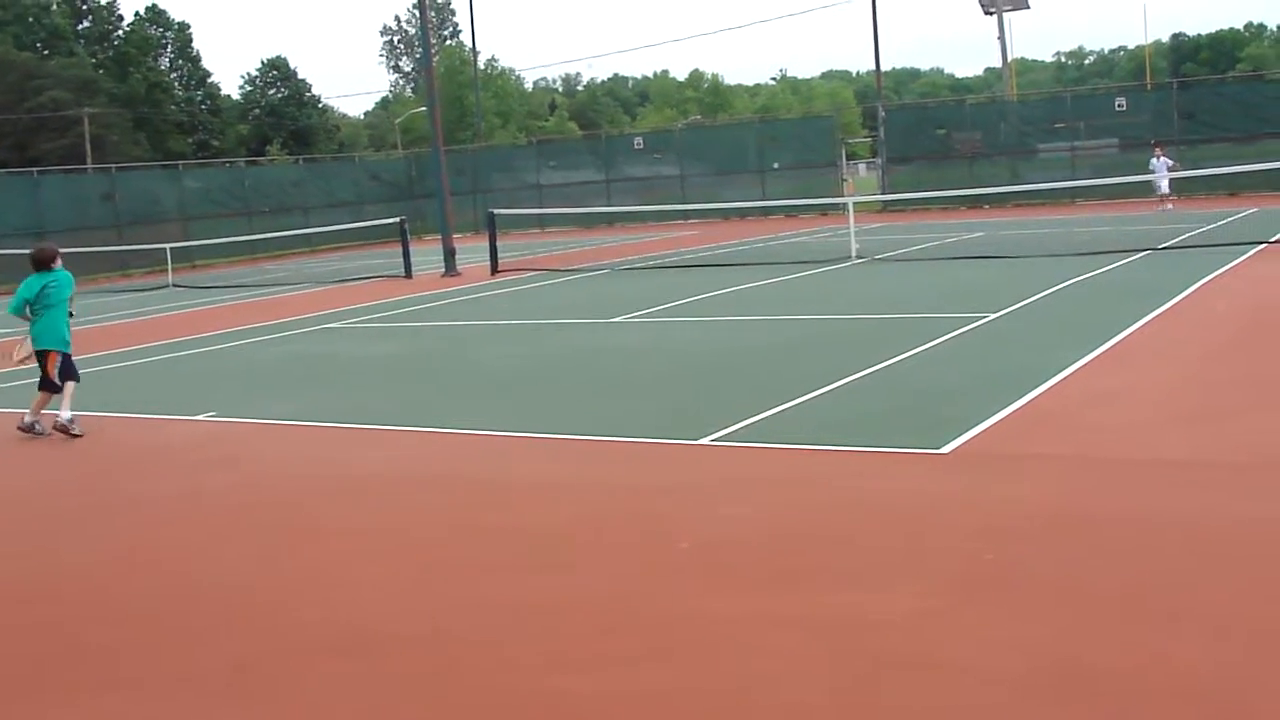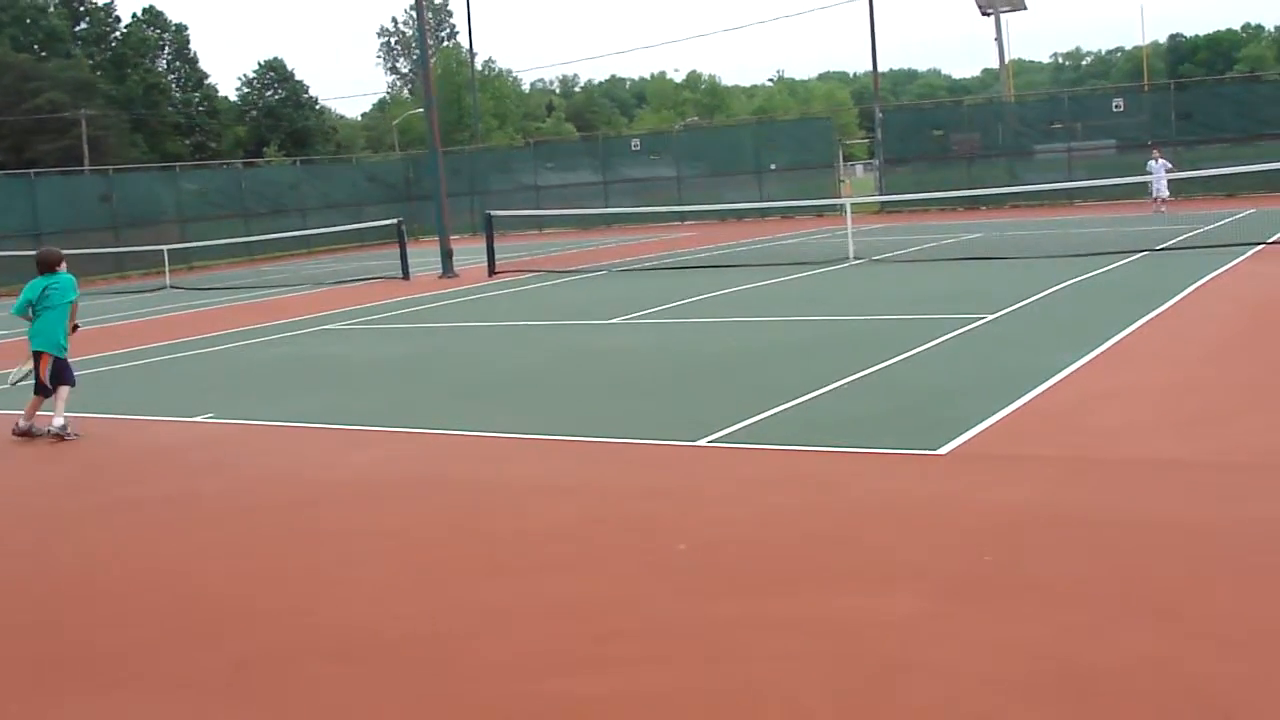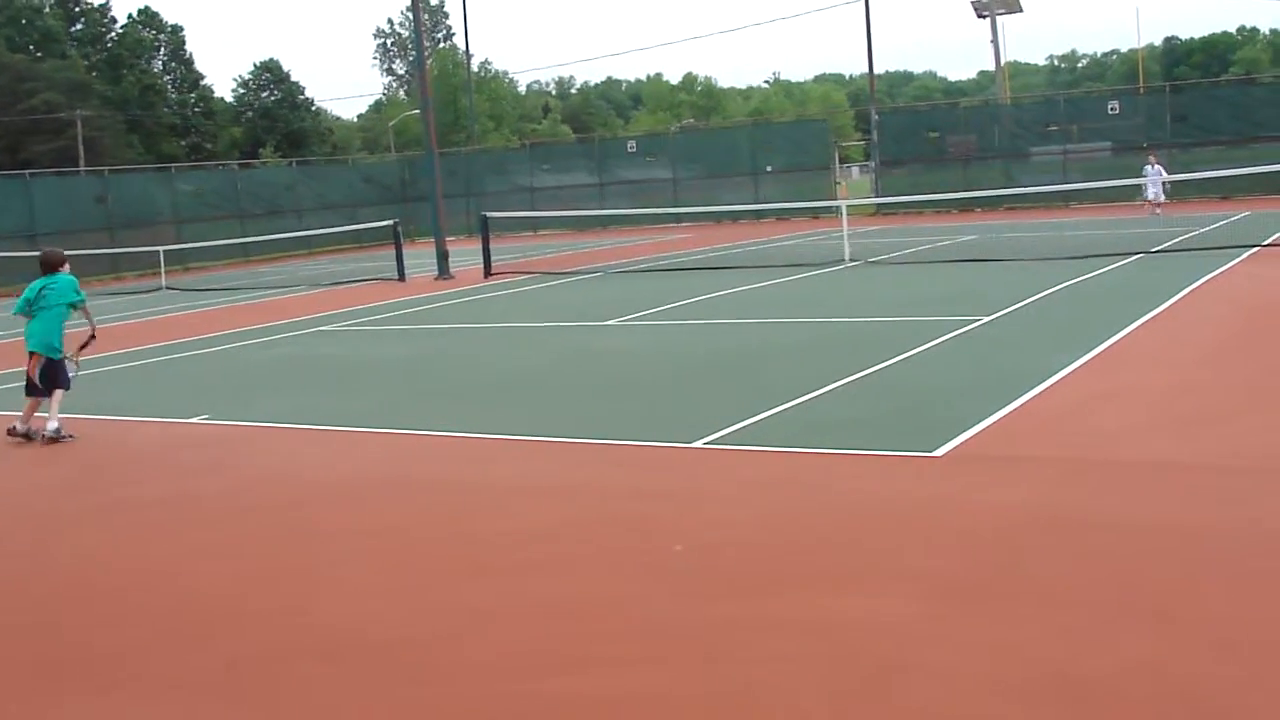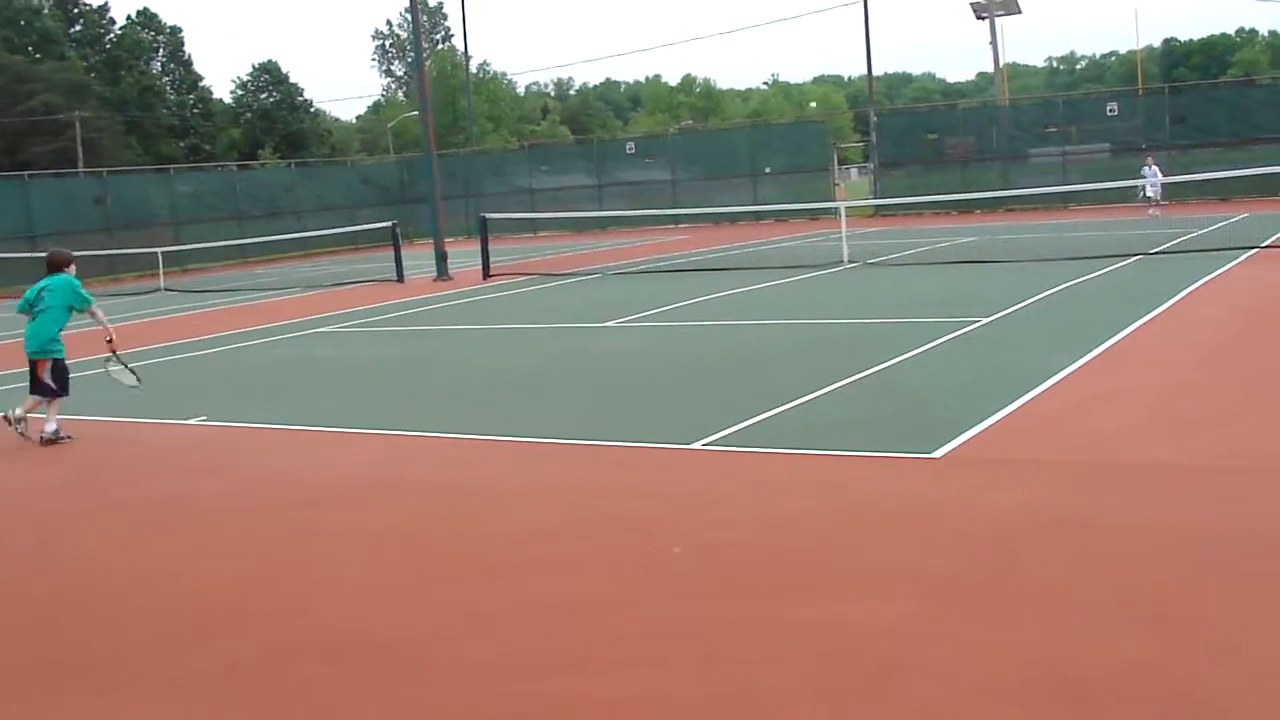
dt=0.1s
person 1, frame 1
left shoulder: (30, 282)
right shoulder: (65, 276)
left elbow: (16, 310)
left wrist: (32, 319)
left hip: (41, 335)
right hip: (53, 338)
left knee: (71, 376)
right knee: (52, 383)
left ankle: (65, 417)
right ankle: (29, 421)
person 1, frame 2
left shoulder: (34, 284)
right shoulder: (68, 280)
left elbow: (20, 311)
right elbow: (73, 304)
left wrist: (37, 320)
right wrist: (72, 322)
left hip: (42, 338)
right hip: (50, 341)
left knee: (66, 380)
right knee: (46, 386)
left ankle: (58, 425)
right ankle: (24, 425)
person 1, frame 3
left shoulder: (36, 285)
right shoulder: (70, 281)
left elbow: (21, 310)
right elbow: (83, 306)
right wrist: (92, 324)
left hip: (37, 338)
right hip: (46, 341)
left knee: (60, 383)
right knee: (40, 388)
left ankle: (52, 427)
right ankle: (20, 427)
person 1, frame 4
left shoulder: (40, 284)
right shoulder: (69, 283)
left elbow: (22, 308)
right elbow: (90, 308)
right wrist: (107, 327)
left hip: (34, 340)
right hip: (46, 341)
left knee: (54, 387)
right knee: (53, 388)
left ankle: (50, 430)
right ankle: (17, 415)
